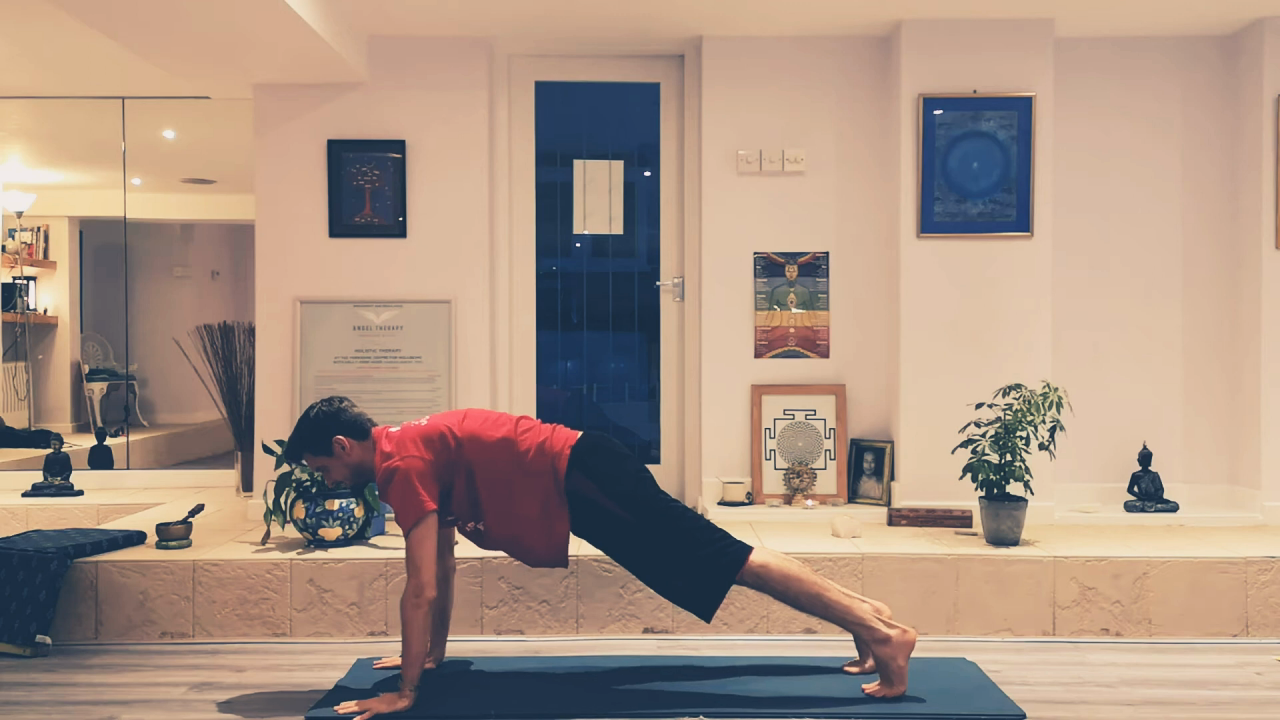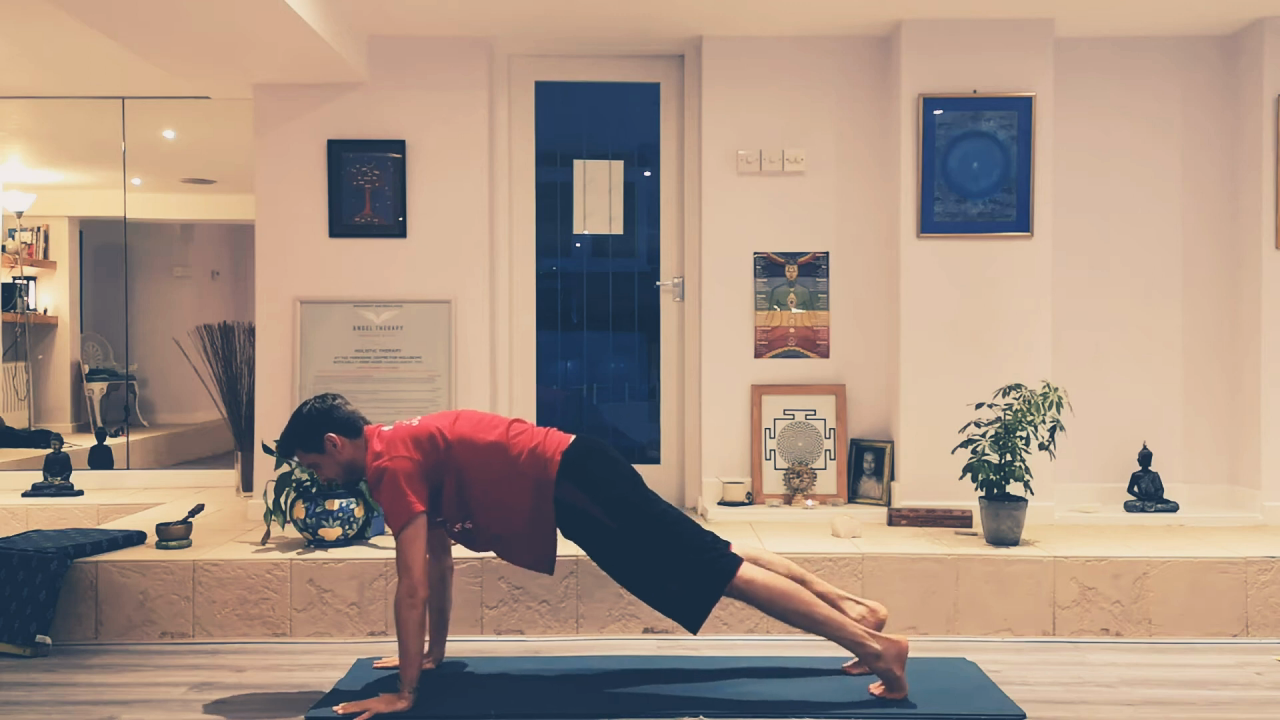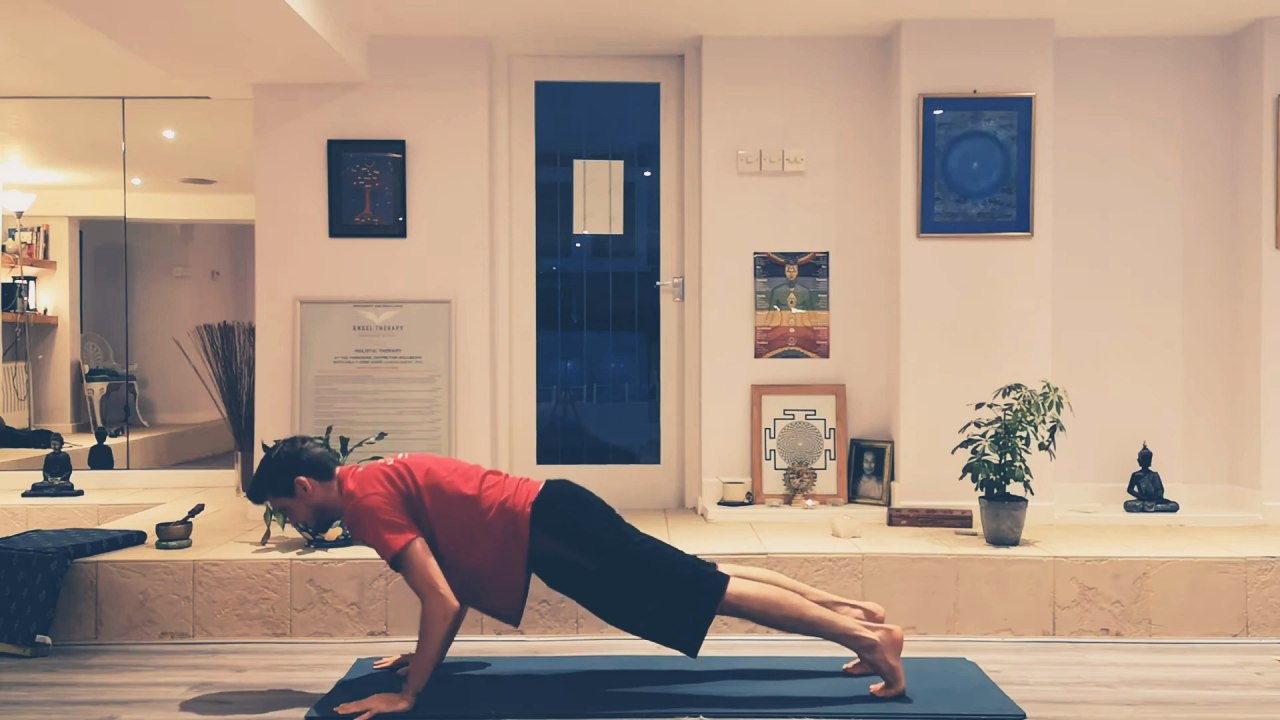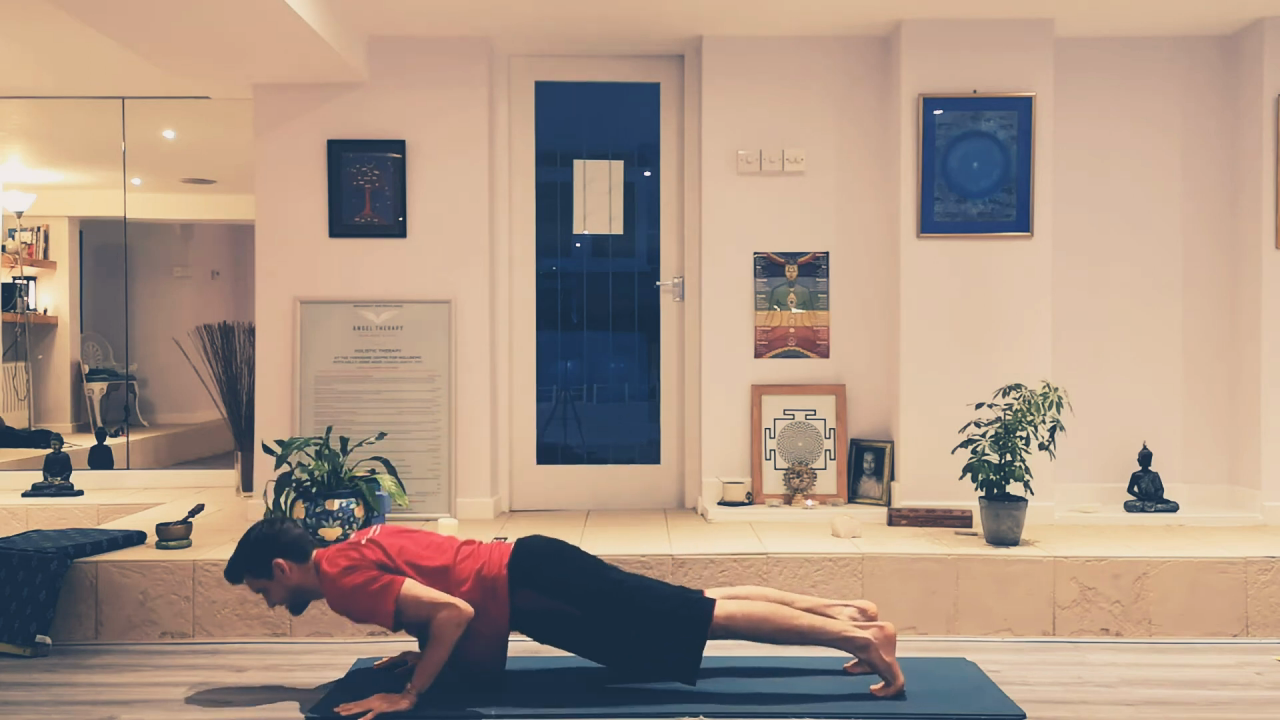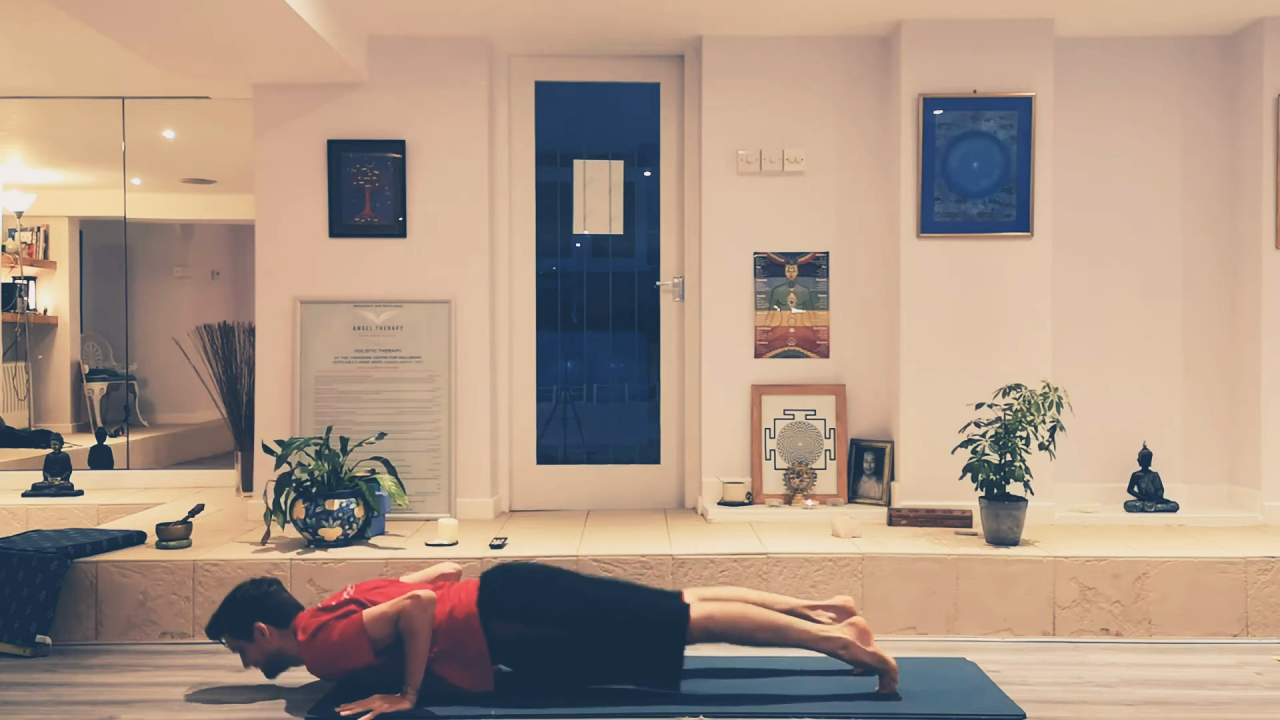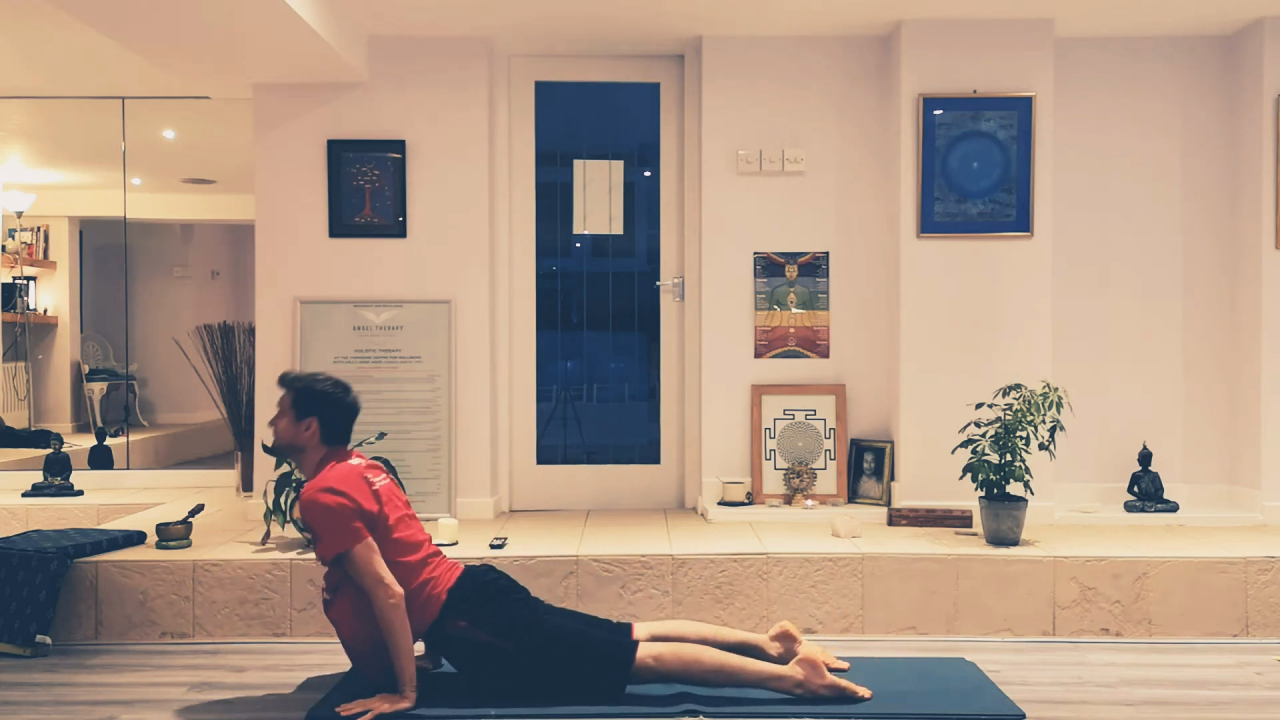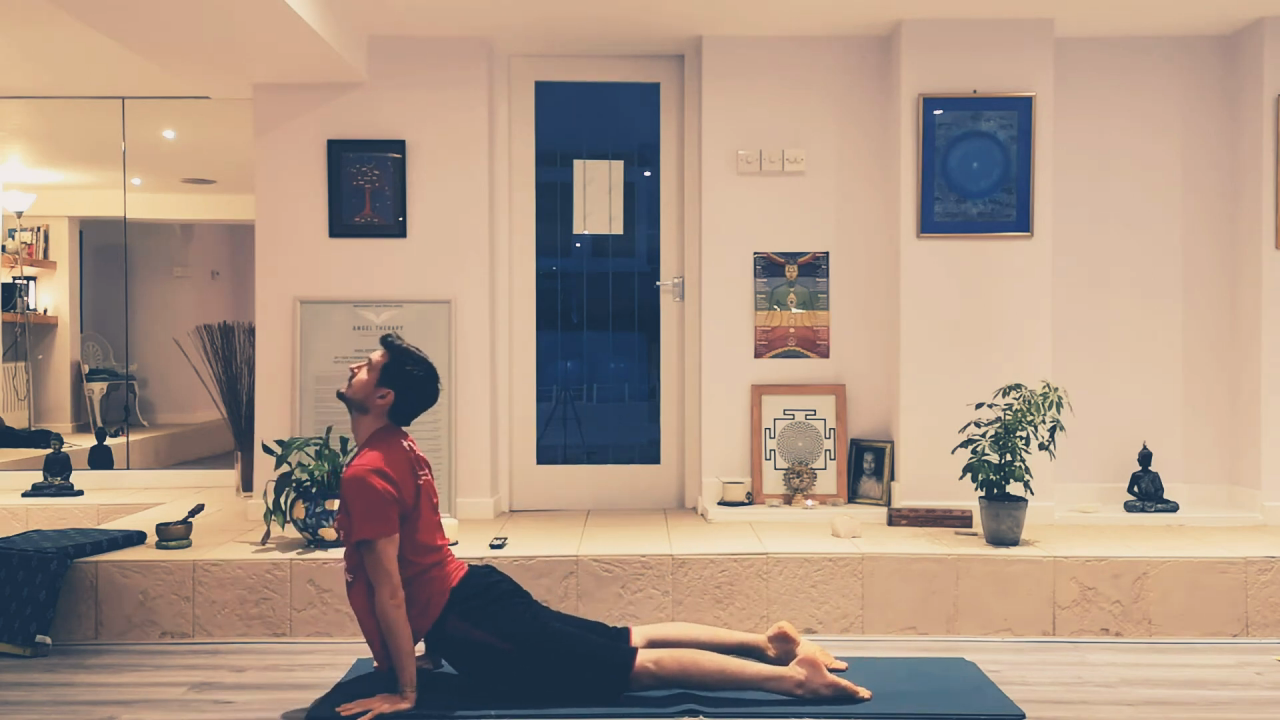
dt=0.5s
person 1, frame 1
left shoulder: (400, 465)
right shoulder: (416, 449)
left elbow: (421, 590)
right elbow: (443, 567)
right wrist: (432, 654)
left hip: (581, 480)
right hip: (580, 476)
left knee: (726, 563)
right knee: (729, 559)
left ankle: (880, 631)
right ankle: (865, 612)
person 1, frame 2
left shoulder: (388, 465)
right shoulder: (409, 447)
left elbow: (414, 590)
right elbow: (439, 563)
right wrist: (433, 654)
left hip: (572, 483)
right hip: (575, 472)
left knee: (721, 574)
right knee: (719, 557)
left ankle: (873, 646)
right ankle: (855, 609)
person 1, frame 3
left shoulder: (364, 500)
right shoulder: (381, 482)
left elbow: (442, 603)
right elbow: (456, 585)
right wrist: (427, 660)
left hip: (548, 530)
right hip: (551, 516)
left knee: (708, 594)
right knee: (712, 580)
left ankle: (865, 637)
right ankle: (855, 613)
person 1, frame 4
left shoulder: (344, 581)
right shoulder: (356, 554)
left elbow: (456, 612)
right wrist: (424, 649)
left hip: (529, 585)
right hip: (530, 568)
left knee: (704, 619)
right knee: (703, 606)
left ankle: (860, 639)
right ankle: (848, 611)
person 1, frame 5
left shoulder: (321, 643)
right shoulder: (339, 610)
left elbow: (418, 604)
right elbow: (446, 572)
right wrist: (425, 654)
left hip: (505, 616)
right hip: (506, 591)
left knee: (685, 620)
right knee: (683, 607)
left ankle: (838, 639)
right ankle: (824, 612)
person 1, frame 6
left shoulder: (323, 495)
right shoulder: (359, 468)
left elbow: (388, 593)
right wrist: (429, 647)
left hip: (466, 615)
right hip: (472, 591)
left knee: (636, 661)
right knee: (633, 637)
right ankle: (767, 643)
person 1, frame 7
left shoulder: (365, 474)
right shoulder: (401, 450)
left elbow: (389, 590)
right wrist: (433, 646)
left hip: (468, 618)
right hip: (476, 592)
left knee: (638, 667)
right knee: (633, 640)
right ankle: (765, 643)
